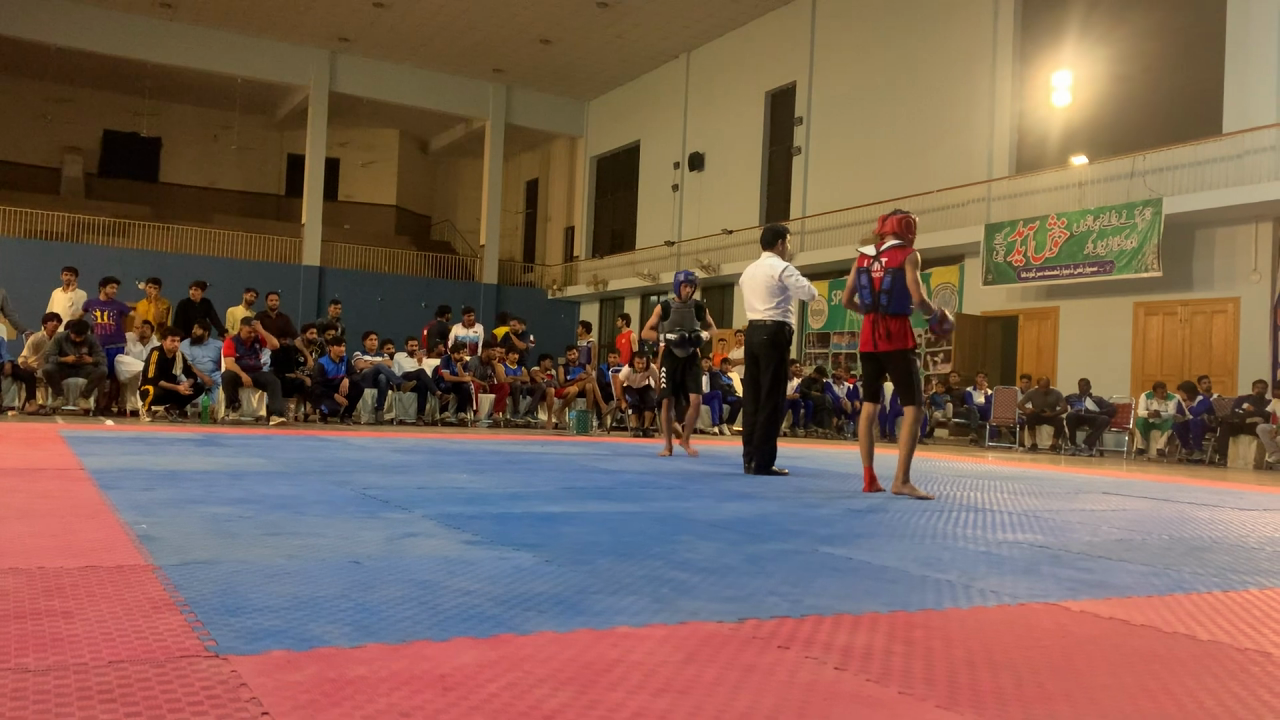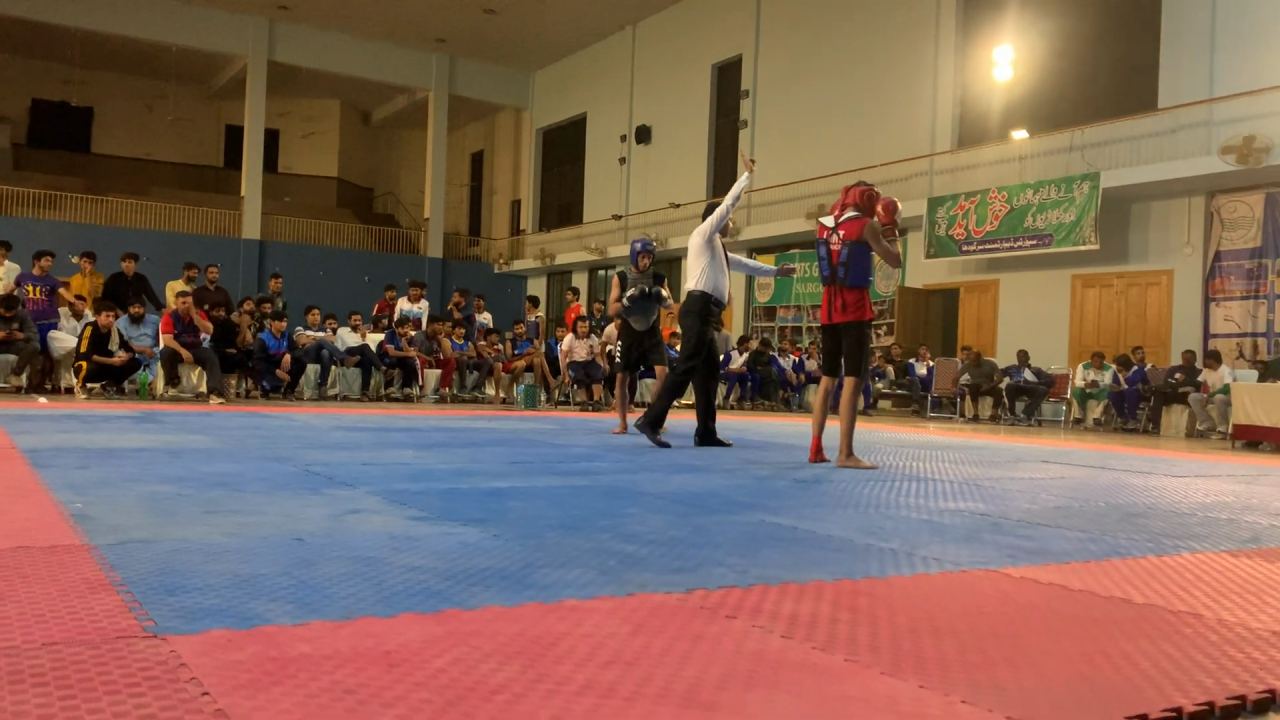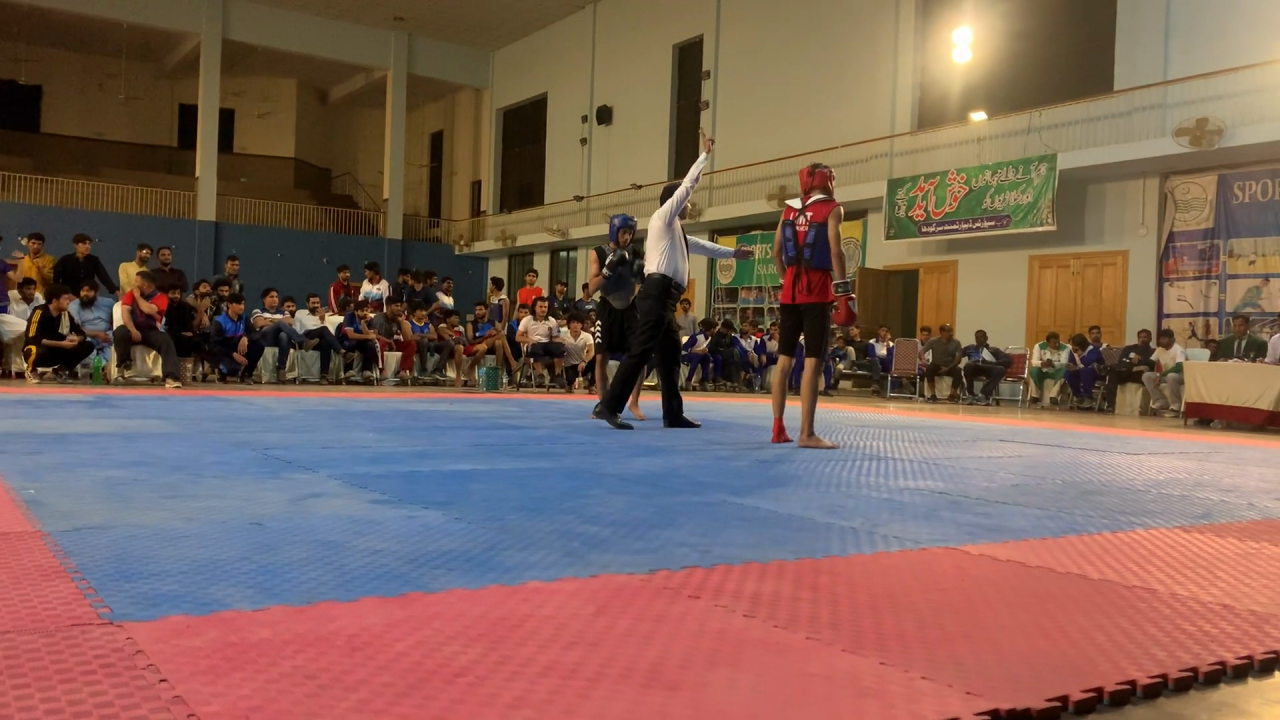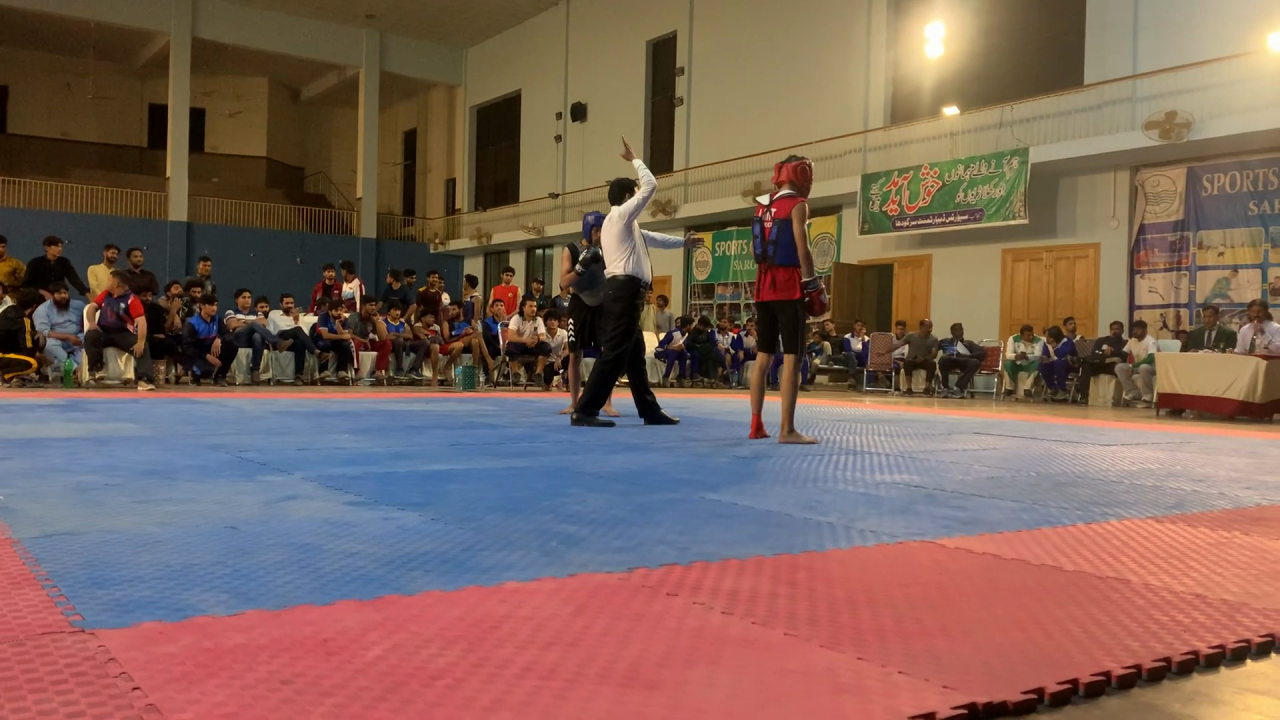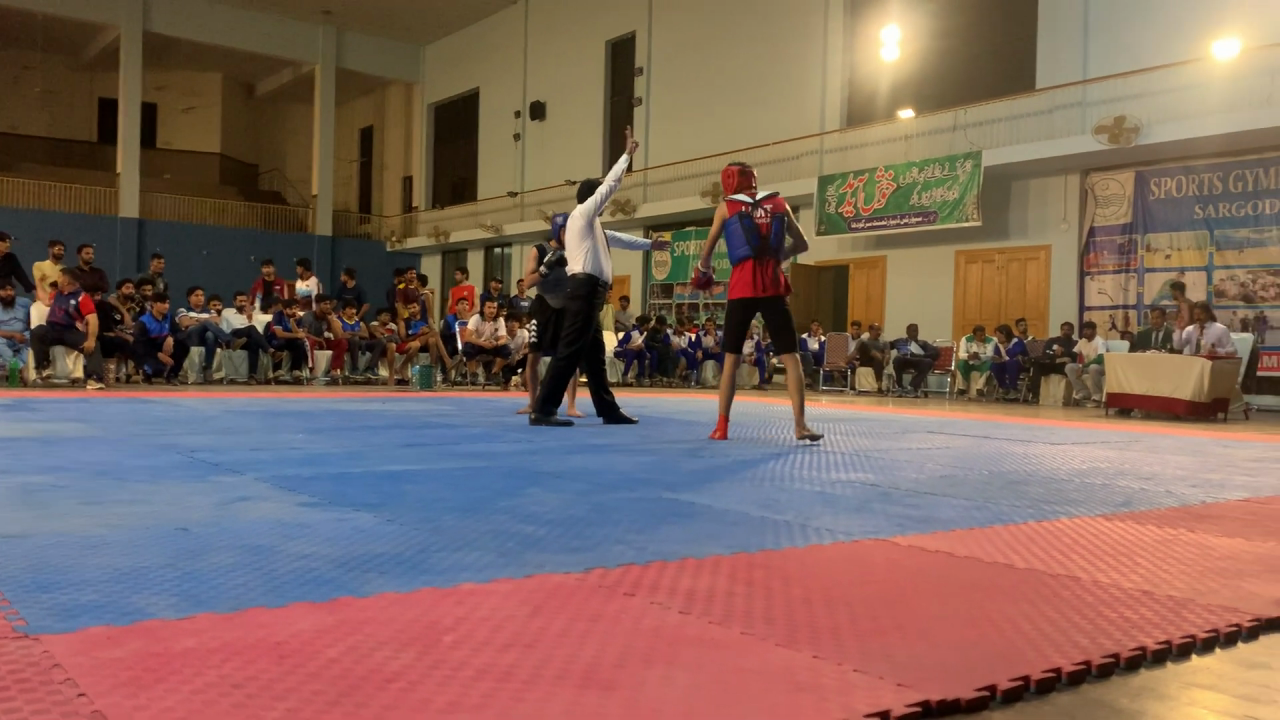
dt=1s
person 1, frame 1
left shoulder: (749, 271)
right shoulder: (781, 268)
right elbow: (809, 293)
right wrist: (801, 285)
left hip: (753, 333)
right hip: (774, 334)
left knee: (753, 399)
right knee: (771, 400)
left ankle: (750, 458)
right ankle: (762, 462)
person 1, frame 2
left shoulder: (717, 249)
right shoulder: (703, 234)
left elbow: (744, 264)
right elbow: (727, 203)
left wrist: (775, 271)
right wrist: (747, 175)
left hip: (705, 312)
right hip: (699, 309)
left knee: (708, 372)
right knee: (686, 367)
left ankle: (706, 432)
right ankle: (650, 421)
person 1, frame 3
left shoulder: (676, 230)
right shoulder: (663, 217)
left elbow: (701, 246)
right elbow: (687, 185)
left wrist: (733, 252)
right wrist: (705, 154)
left hip: (663, 295)
right hip: (658, 292)
left knee: (670, 354)
right knee: (640, 351)
left ankle: (673, 414)
right ankle: (609, 406)
person 1, frame 4
left shoulder: (622, 223)
right shoulder: (621, 214)
left elbow: (650, 238)
right elbow: (650, 186)
left wrist: (683, 242)
right wrist: (635, 160)
left hip: (623, 291)
right hip: (625, 291)
left knee: (634, 353)
right knee: (614, 353)
left ankle: (650, 410)
right ankle: (584, 411)
person 1, frame 5
left shoulder: (592, 225)
right shoulder: (582, 214)
left elbow: (617, 239)
right elbow: (610, 184)
left wrist: (650, 244)
right wrist: (627, 154)
left hip: (587, 292)
right hip: (585, 290)
left knee: (594, 353)
right knee: (570, 351)
left ankle: (608, 409)
right ankle: (542, 410)
person 2, frame 1
left shoulder: (864, 256)
right shoulder: (908, 254)
left elbow: (846, 299)
right elbow: (918, 299)
right wrist: (936, 314)
left hip: (869, 336)
right hip: (897, 338)
left knee: (870, 406)
right knee: (913, 408)
left ankle: (869, 479)
right ankle: (902, 479)
person 2, frame 2
left shoulder: (824, 226)
right shoulder: (865, 225)
right elbow: (895, 262)
right wrist: (890, 230)
left hip: (829, 308)
right hip: (855, 309)
left knee: (828, 379)
right knee: (853, 381)
left ankle: (816, 448)
right ankle: (845, 453)
person 2, frame 3
left shoulder: (789, 209)
right shoulder: (831, 209)
left elbow: (776, 252)
right elbow: (835, 252)
right wrist: (843, 289)
left hip: (790, 290)
right hip: (816, 291)
left knee: (784, 360)
right knee: (813, 362)
left ankle: (778, 429)
right ankle: (806, 432)
person 2, frame 4
left shoulder: (762, 205)
right shoulder: (797, 205)
right elbow: (802, 250)
right wrist: (812, 284)
left hip: (764, 286)
right hip: (789, 286)
left knee: (764, 356)
right knee: (791, 358)
left ankle: (756, 425)
right ankle: (787, 430)
person 2, frame 5
left shoulder: (726, 207)
right shoulder: (778, 203)
left elbow: (706, 252)
right elbow: (802, 244)
left wrist: (704, 271)
left hip: (742, 287)
right hip: (773, 286)
left knee: (731, 357)
right knee: (790, 356)
left ankle: (722, 426)
right ankle: (800, 423)
person 3, frame 1
left shoulder: (699, 307)
right shoulder: (663, 307)
left elbow: (711, 328)
right elbow: (646, 333)
left wrist: (703, 336)
right wrist: (666, 337)
left hip: (691, 358)
right hip: (671, 357)
left knee: (696, 400)
right knee: (667, 402)
left ankle: (685, 439)
right ankle: (668, 445)
person 3, frame 2
left shoulder: (658, 277)
right shoulder: (621, 277)
left elbow: (669, 306)
right elbow: (612, 310)
left wrist: (663, 299)
right wrist: (629, 299)
left hip: (651, 331)
right hip: (629, 331)
left knee: (662, 372)
right knee: (622, 376)
right ankle: (623, 424)
person 3, frame 3
left shoulder: (636, 252)
right shoulder: (598, 254)
right elbow: (592, 288)
left wrist: (644, 271)
right wrist: (609, 269)
left hip: (630, 309)
right hip: (607, 309)
right knee: (601, 358)
left ankle: (634, 404)
person 3, frame 4
right shoulder: (571, 251)
right elbow: (564, 283)
right wrist: (583, 265)
left hip: (602, 306)
right hip: (579, 306)
right knee: (575, 356)
left ankle: (607, 403)
right ankle: (574, 403)
person 3, frame 5
right shoulder: (538, 252)
right elbow: (527, 283)
right wrist: (547, 267)
left hip: (567, 309)
right hip: (542, 308)
right knee: (533, 356)
left ankle: (571, 405)
right ankle: (533, 402)
